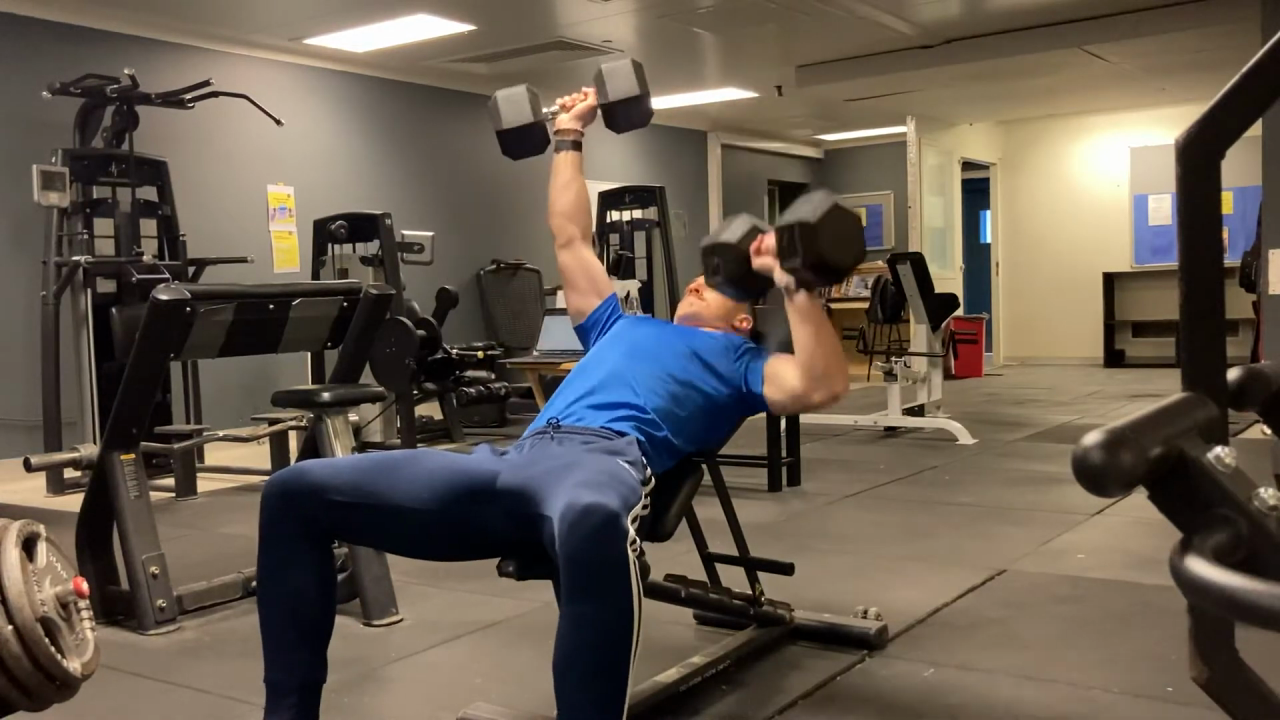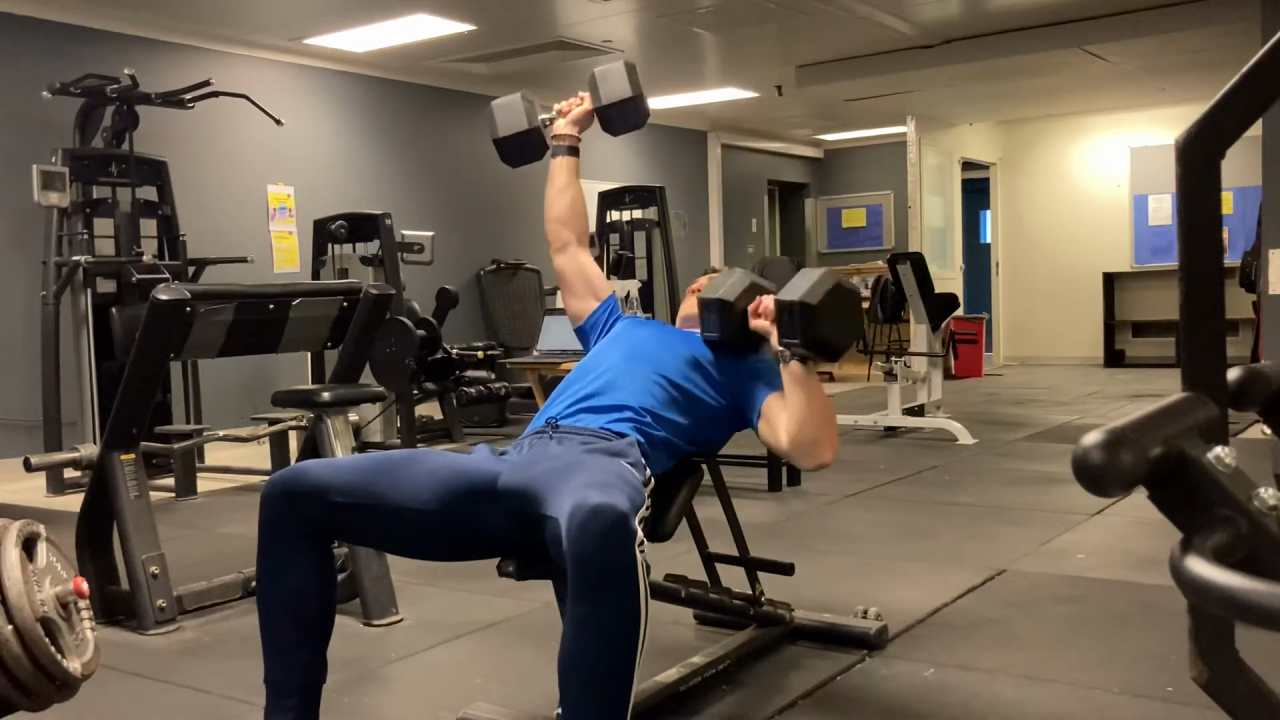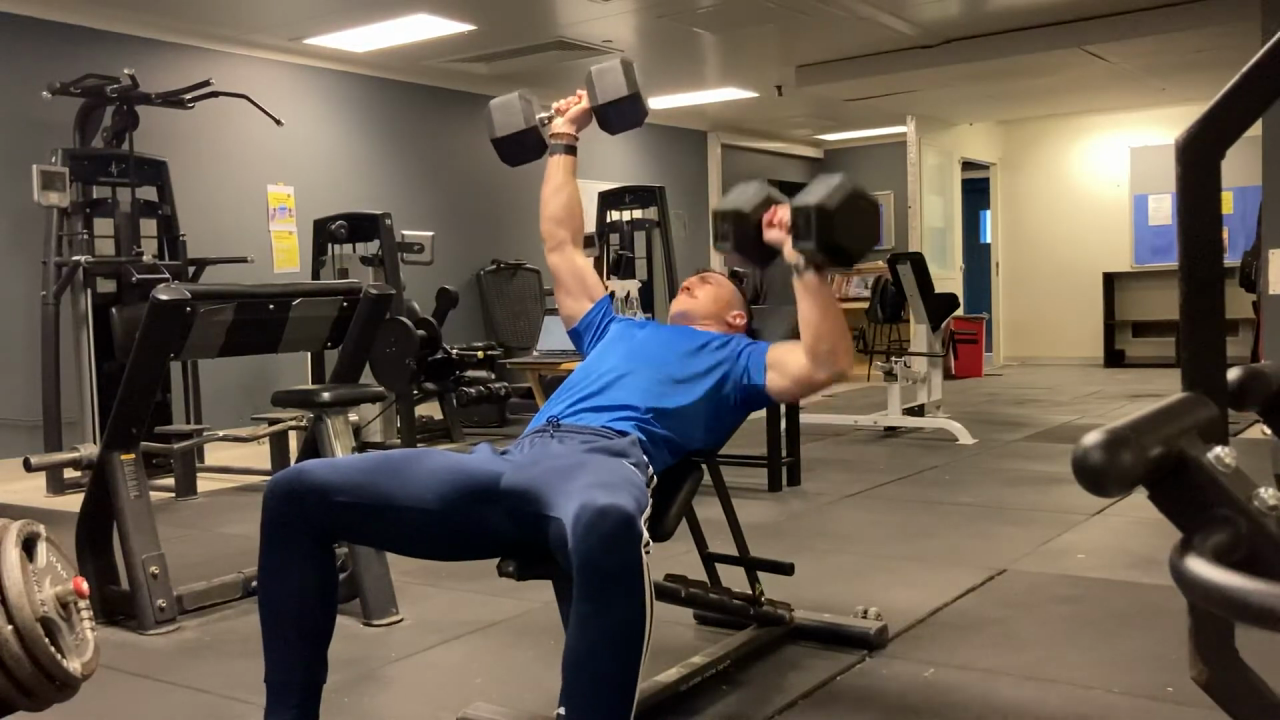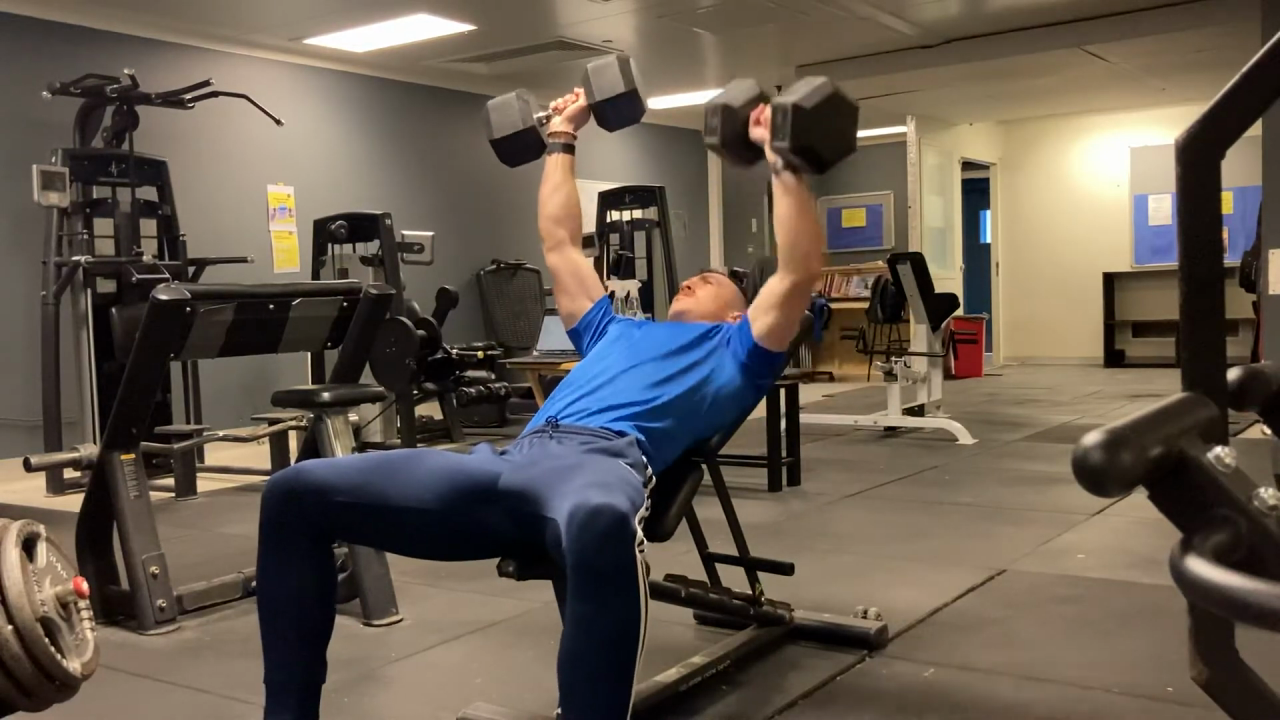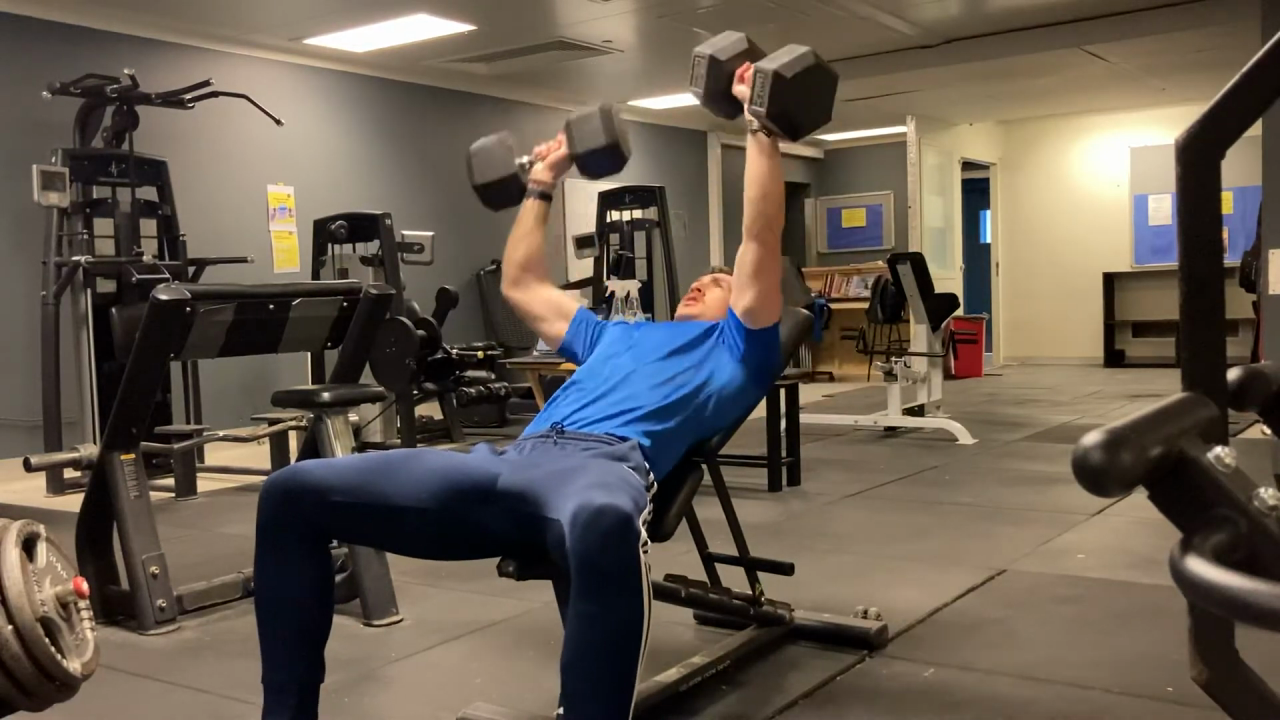
dt=0.3s
person 1, frame 1
left shoulder: (739, 360)
right shoulder: (621, 328)
left elbow: (822, 383)
right elbow: (571, 240)
left wrist: (791, 282)
right wrist: (568, 135)
left hip: (604, 458)
right hip: (511, 459)
left knee: (591, 523)
right knee: (296, 493)
person 1, frame 2
left shoulder: (742, 368)
right shoulder: (622, 329)
left elbow: (814, 449)
right elbow: (567, 246)
left wrist: (787, 342)
right wrist: (566, 140)
left hip: (605, 459)
right hip: (512, 459)
left knee: (598, 525)
right knee: (295, 494)
person 1, frame 3
left shoulder: (739, 358)
right shoulder: (616, 330)
left elbow: (826, 363)
right elbow: (562, 246)
left wrist: (801, 253)
right wrist: (564, 138)
left hip: (605, 458)
right hip: (509, 459)
left knee: (606, 525)
right knee: (297, 493)
person 1, frame 4
left shoulder: (736, 353)
right shoulder: (618, 331)
left elbow: (796, 275)
right elbow: (560, 245)
left wrist: (781, 161)
right wrist: (562, 138)
left hip: (604, 460)
right hip: (511, 459)
left knee: (600, 526)
right knee: (295, 492)
person 1, frame 5
left shoulder: (735, 351)
right shoulder: (617, 336)
left elbow: (760, 243)
right elbow: (521, 284)
left wrist: (759, 125)
right wrist: (541, 183)
left hip: (607, 462)
right hip: (512, 462)
left knee: (603, 523)
right knee: (293, 493)
